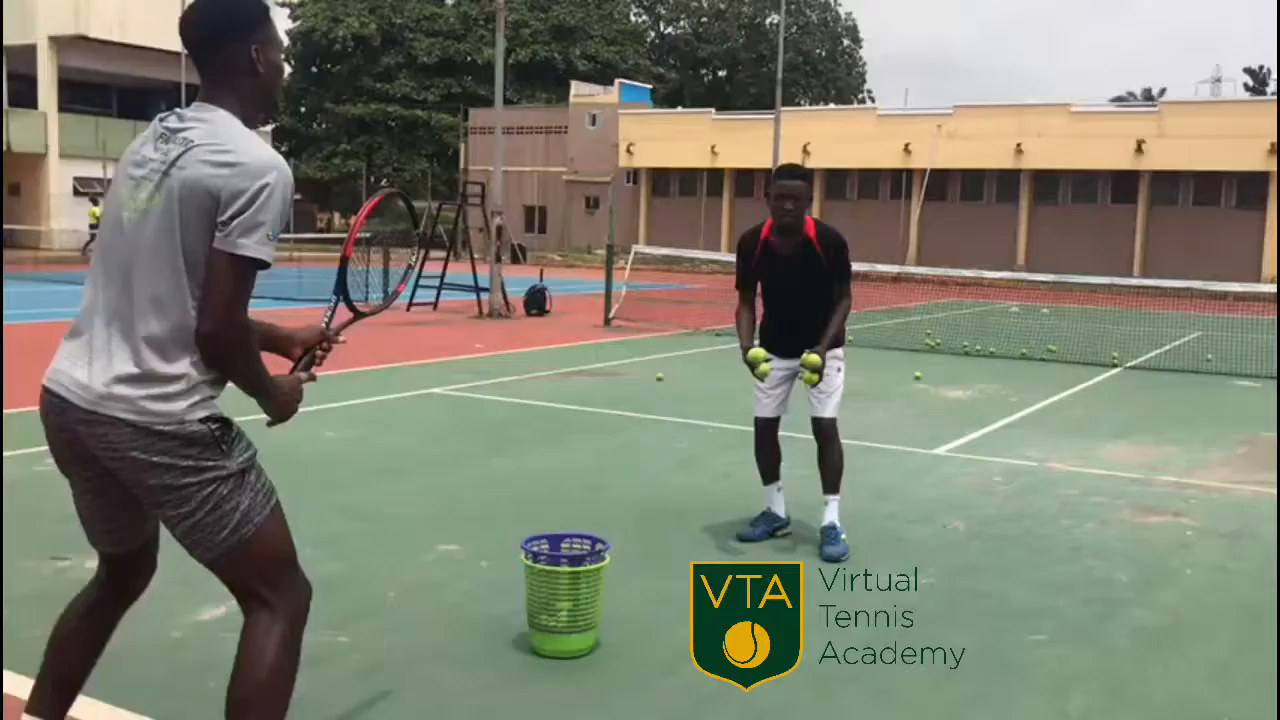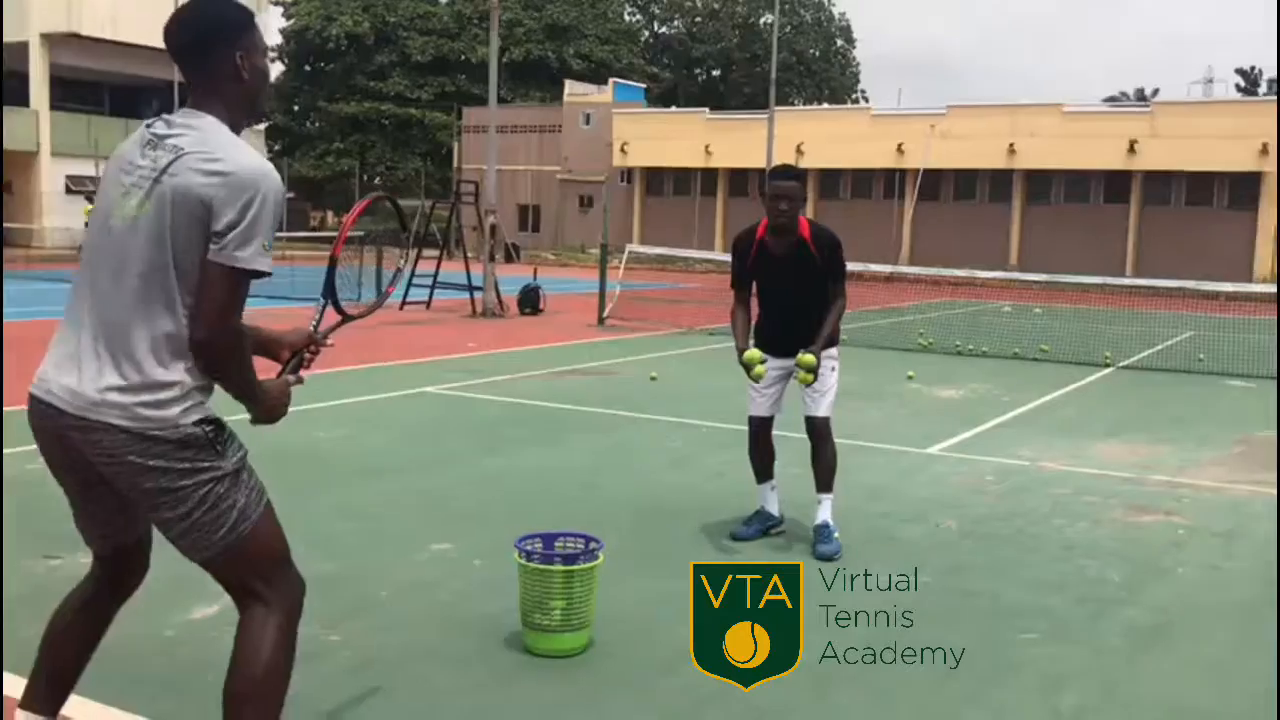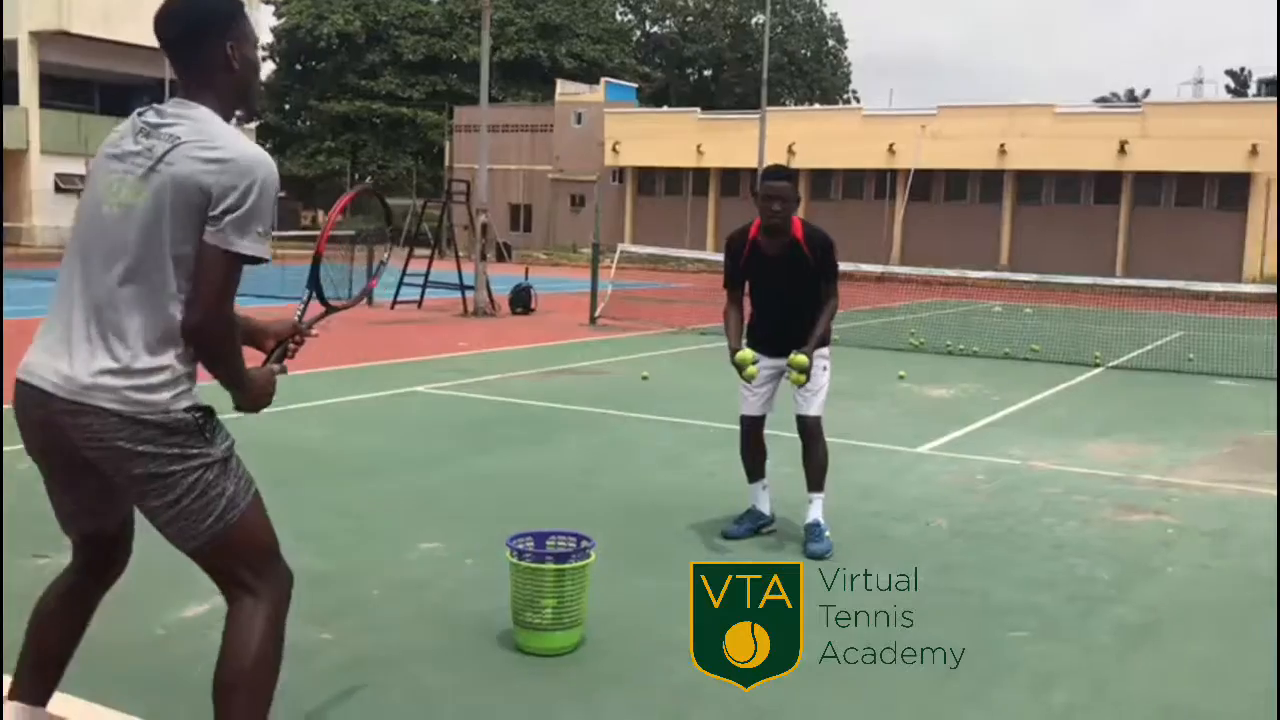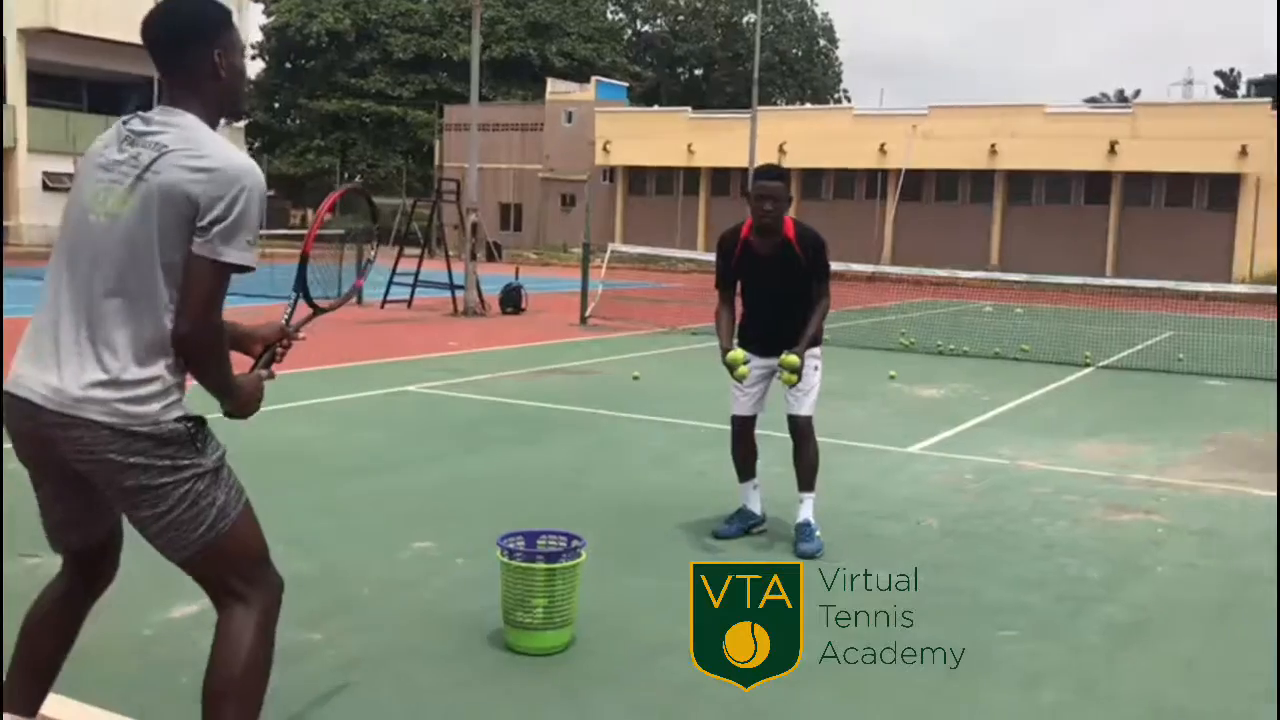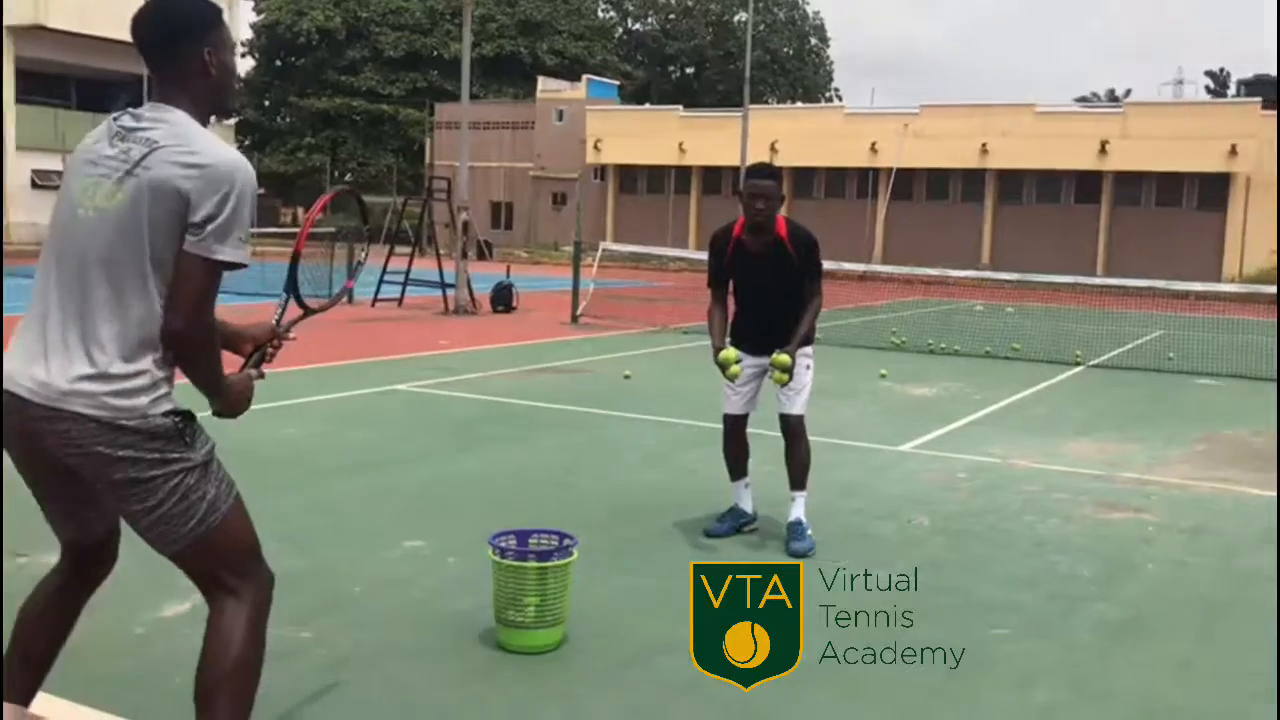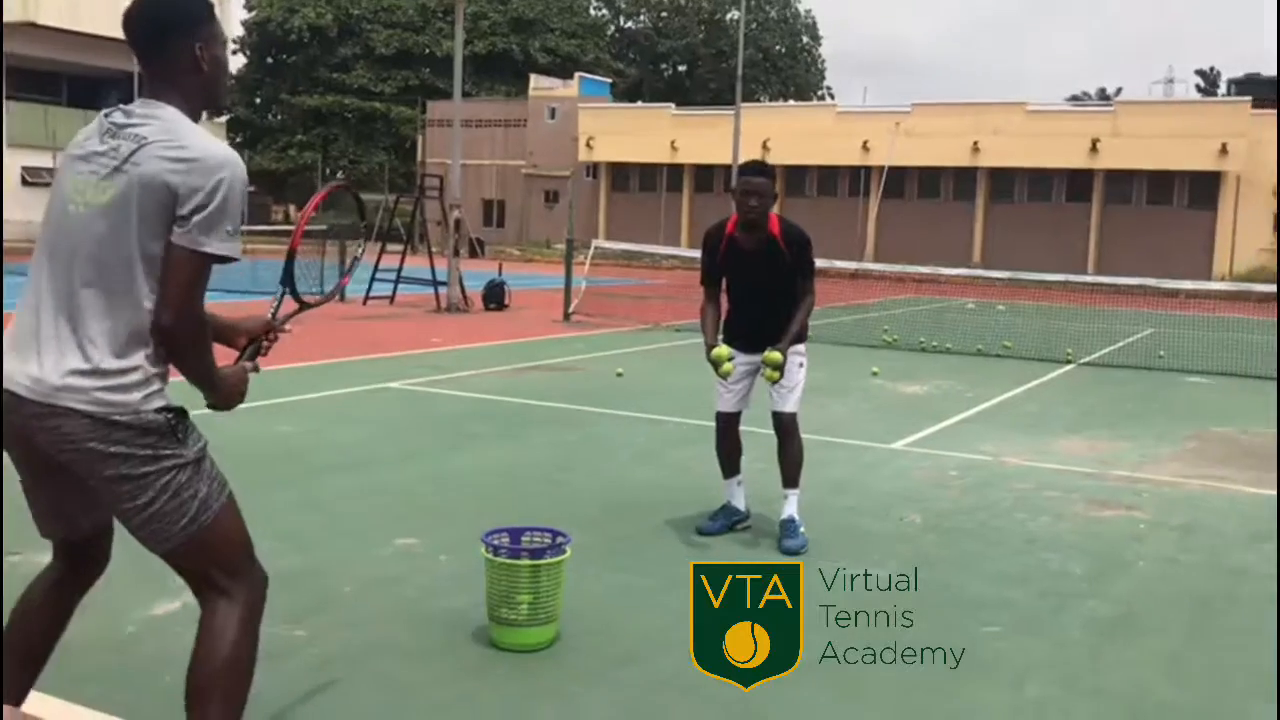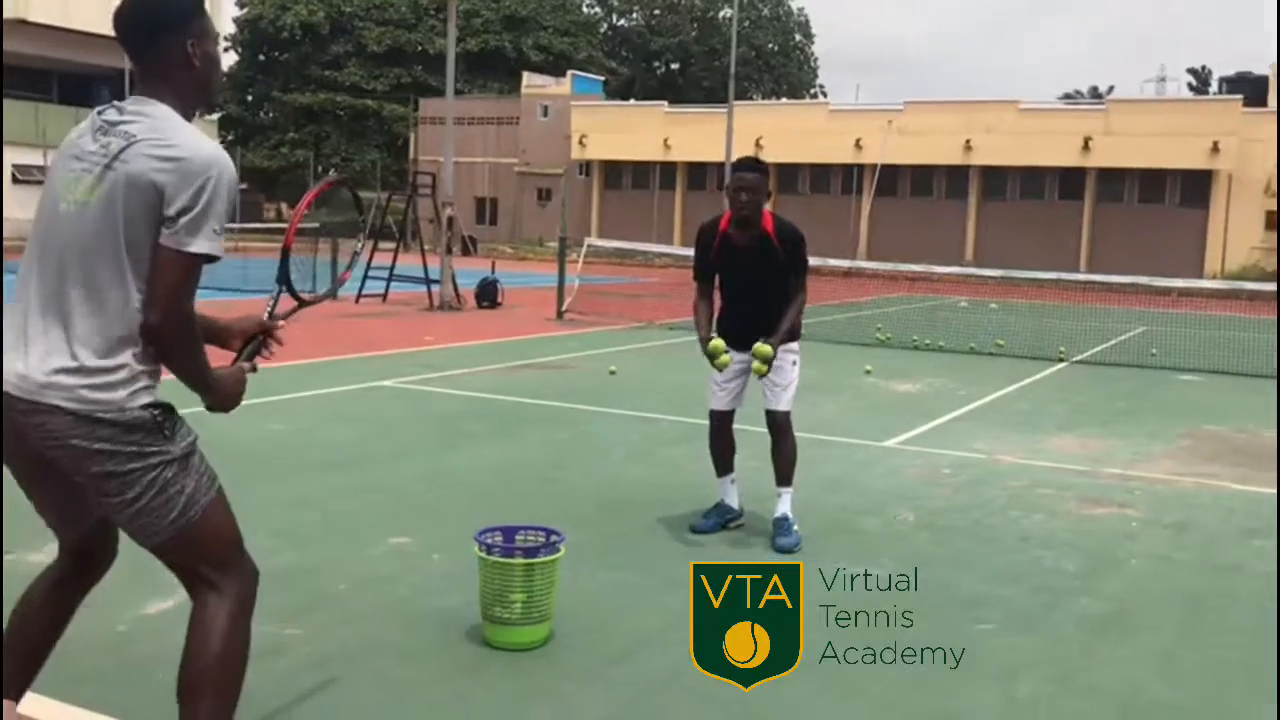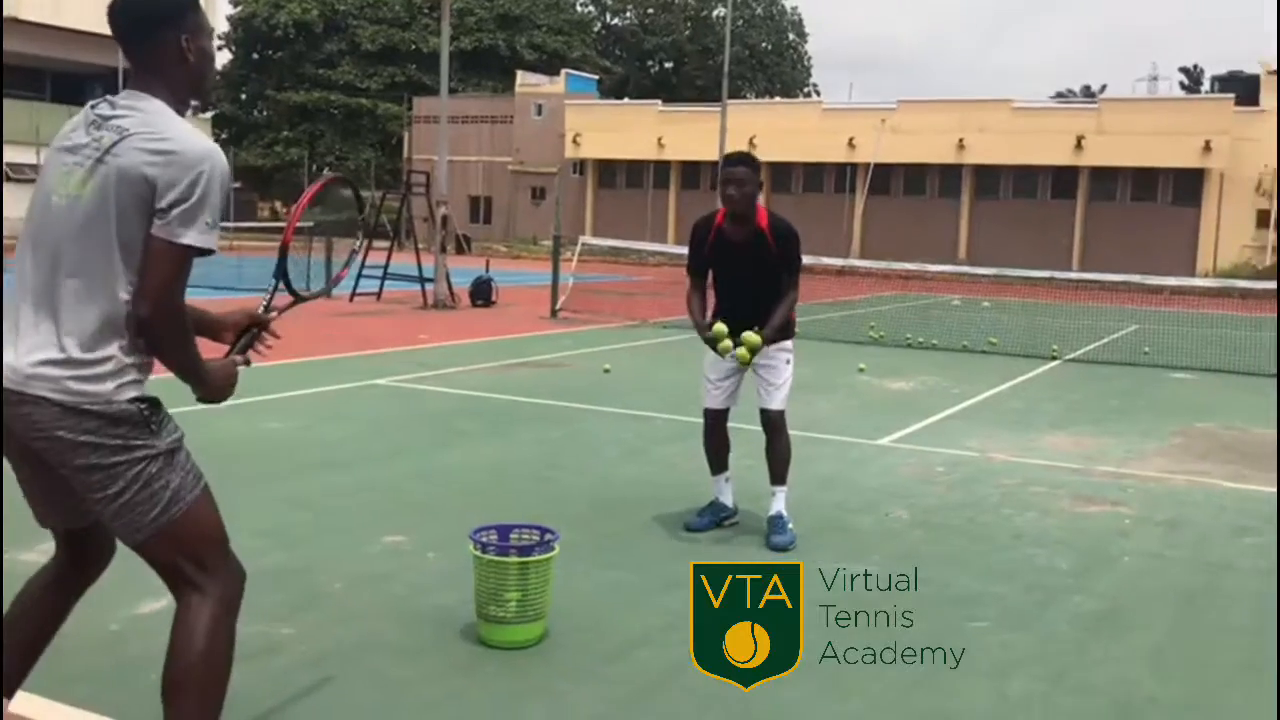
dt=0.1s
person 1, frame 1
left shoulder: (153, 142)
right shoulder: (256, 166)
right elbow: (218, 324)
left wrist: (280, 338)
right wrist: (271, 392)
left hip: (69, 397)
right hip: (157, 418)
left knee: (124, 571)
right knee: (279, 598)
person 1, frame 2
left shoulder: (139, 147)
right shoulder: (247, 174)
right elbow: (210, 332)
left wrist: (268, 341)
right wrist: (258, 396)
left hip: (58, 401)
right hip: (149, 422)
left knee: (117, 567)
right knee: (274, 593)
person 1, frame 3
left shoulder: (126, 136)
right shoulder: (242, 162)
right elbow: (203, 316)
left wrist: (252, 331)
right wrist: (243, 385)
right hip: (137, 408)
left knee: (98, 558)
right knee: (261, 584)
person 1, frame 4
left shoulder: (112, 143)
right shoulder: (229, 170)
right elbow: (191, 325)
left wrist: (239, 336)
right wrist: (232, 391)
right hip: (126, 418)
left knee: (88, 566)
right knee: (251, 591)
person 1, frame 5
left shoulder: (102, 140)
right shoulder: (219, 167)
right elbow: (181, 323)
left wrist: (230, 335)
right wrist: (222, 390)
right hip: (116, 414)
left knee: (85, 560)
right knee: (242, 585)
person 1, frame 6
left shoulder: (94, 136)
right shoulder: (209, 161)
right elbow: (171, 316)
left wrist: (223, 328)
right wrist: (216, 383)
right hip: (109, 410)
left knee: (79, 557)
right knee: (235, 585)
person 1, frame 7
left shoulder: (88, 133)
right shoulder: (198, 160)
right elbow: (159, 317)
left wrist: (219, 329)
right wrist: (210, 384)
right hip: (102, 408)
left knee: (85, 554)
right knee: (227, 579)
person 1, frame 8
left shoulder: (82, 127)
right shoulder: (190, 153)
right elbow: (152, 308)
left wrist: (213, 322)
right wrist: (204, 375)
right hip: (90, 401)
left knee: (82, 550)
right knee: (211, 580)
person 2, frame 1
left shoulder: (830, 241)
right shoulder: (751, 243)
left elbow: (843, 298)
right elbow: (746, 301)
left wrist: (824, 345)
right wrist: (746, 345)
left hip: (823, 346)
right hip: (774, 347)
left knee: (825, 427)
right knee: (764, 425)
left ankle: (831, 521)
right ankle: (776, 511)
person 2, frame 2
left shoulder: (824, 241)
right shoulder: (746, 243)
left elbow: (838, 298)
right elbow: (741, 301)
left wrist: (819, 345)
right wrist: (742, 346)
left hip: (817, 345)
right hip: (769, 347)
left knee: (818, 426)
right knee: (758, 424)
left ankle: (824, 519)
right ankle: (769, 510)
person 2, frame 3
left shoulder: (817, 242)
right shoulder: (739, 243)
left elbow: (830, 298)
right elbow: (734, 301)
left wrist: (811, 345)
right wrist: (734, 346)
left hip: (808, 345)
right hip: (761, 346)
left knee: (810, 425)
right knee: (750, 423)
left ankle: (815, 519)
right ankle: (760, 508)
person 2, frame 4
left shoulder: (808, 242)
right shoulder: (731, 242)
left elbow: (822, 298)
right elbow: (726, 301)
left wrist: (803, 345)
right wrist: (726, 346)
left hip: (799, 345)
right hip: (752, 346)
left knee: (801, 425)
right knee: (741, 423)
left ankle: (806, 518)
right ankle: (751, 508)
person 2, frame 5
left shoulder: (801, 240)
right shoulder: (723, 241)
left elbow: (814, 297)
right elbow: (718, 300)
left wrist: (795, 345)
right wrist: (718, 345)
left hip: (791, 345)
right hip: (744, 344)
left knee: (792, 423)
right knee: (732, 421)
left ankle: (798, 517)
right ankle: (742, 507)
person 2, frame 6
left shoulder: (794, 238)
right shoulder: (716, 238)
left elbow: (807, 296)
right elbow: (711, 297)
left wrist: (787, 342)
right wrist: (710, 342)
left hip: (785, 342)
right hip: (737, 342)
left knee: (785, 421)
right knee: (725, 419)
left ankle: (790, 514)
right ankle: (735, 504)
person 2, frame 7
left shoulder: (787, 236)
right shoulder: (710, 235)
left elbow: (799, 294)
right elbow: (704, 293)
left wrist: (777, 340)
right wrist: (705, 337)
left hip: (778, 340)
right hip: (731, 340)
left knee: (779, 420)
right knee: (719, 417)
left ankle: (784, 512)
right ankle: (729, 503)
person 2, frame 8
left shoulder: (781, 232)
right shoulder: (705, 230)
left elbow: (790, 291)
right elbow: (697, 286)
left wrist: (766, 334)
right wrist: (701, 324)
left hip: (771, 337)
right hip: (724, 338)
left knee: (773, 418)
right knee: (713, 416)
left ankle: (778, 511)
right ankle: (723, 501)
